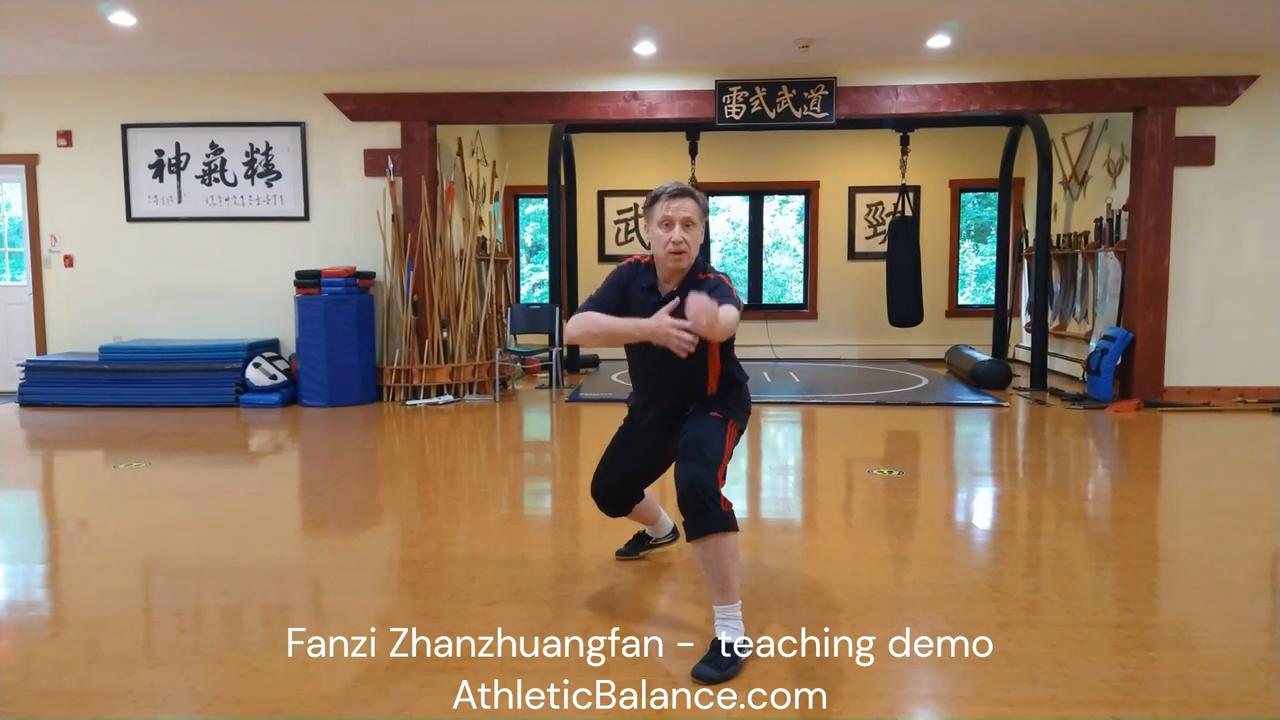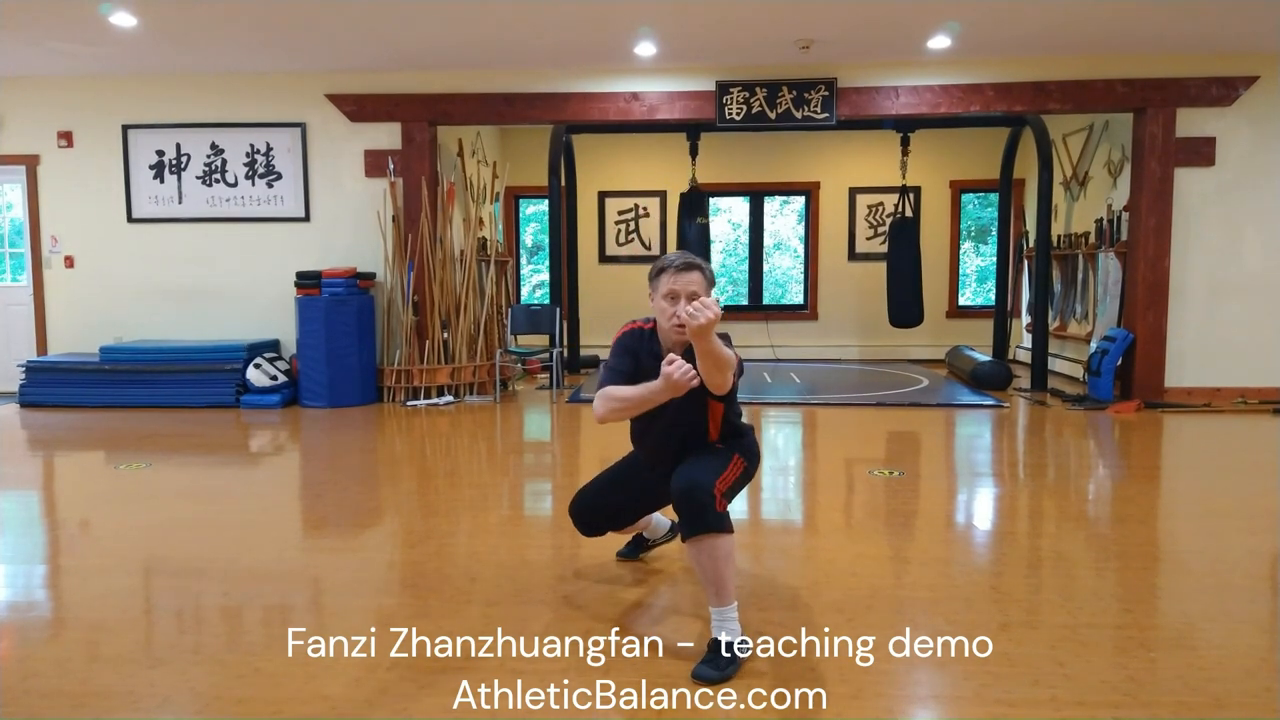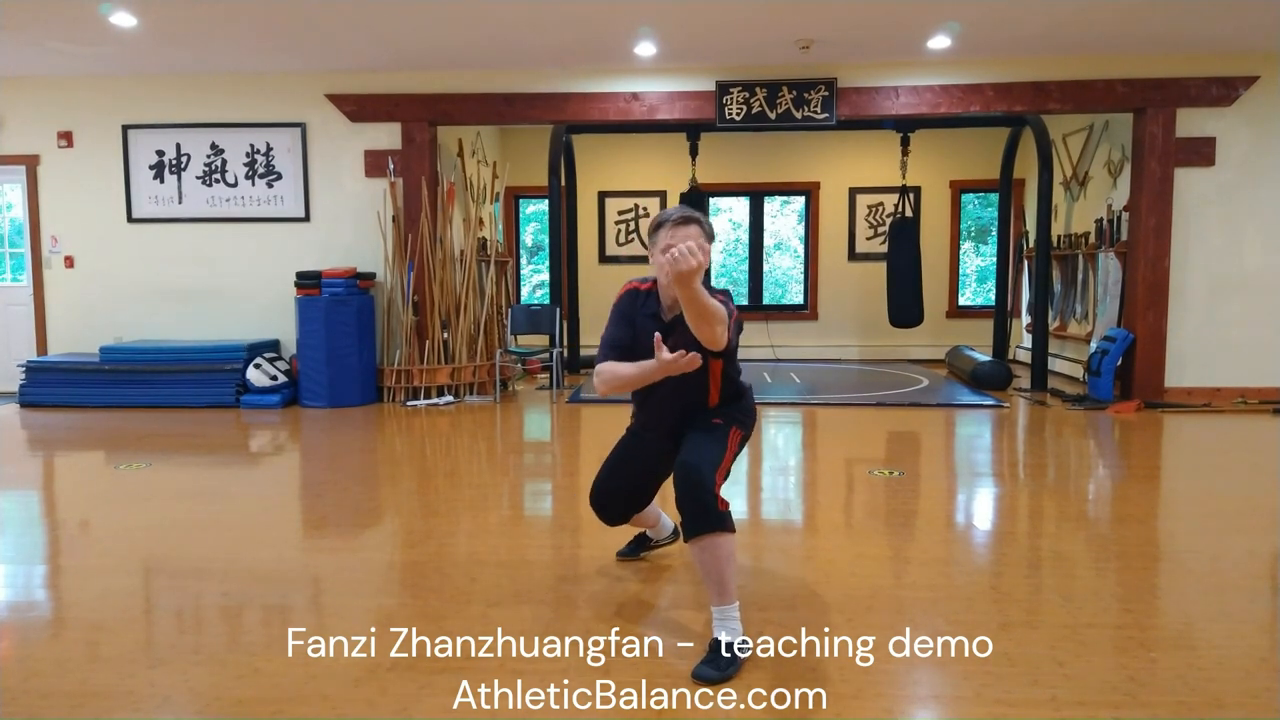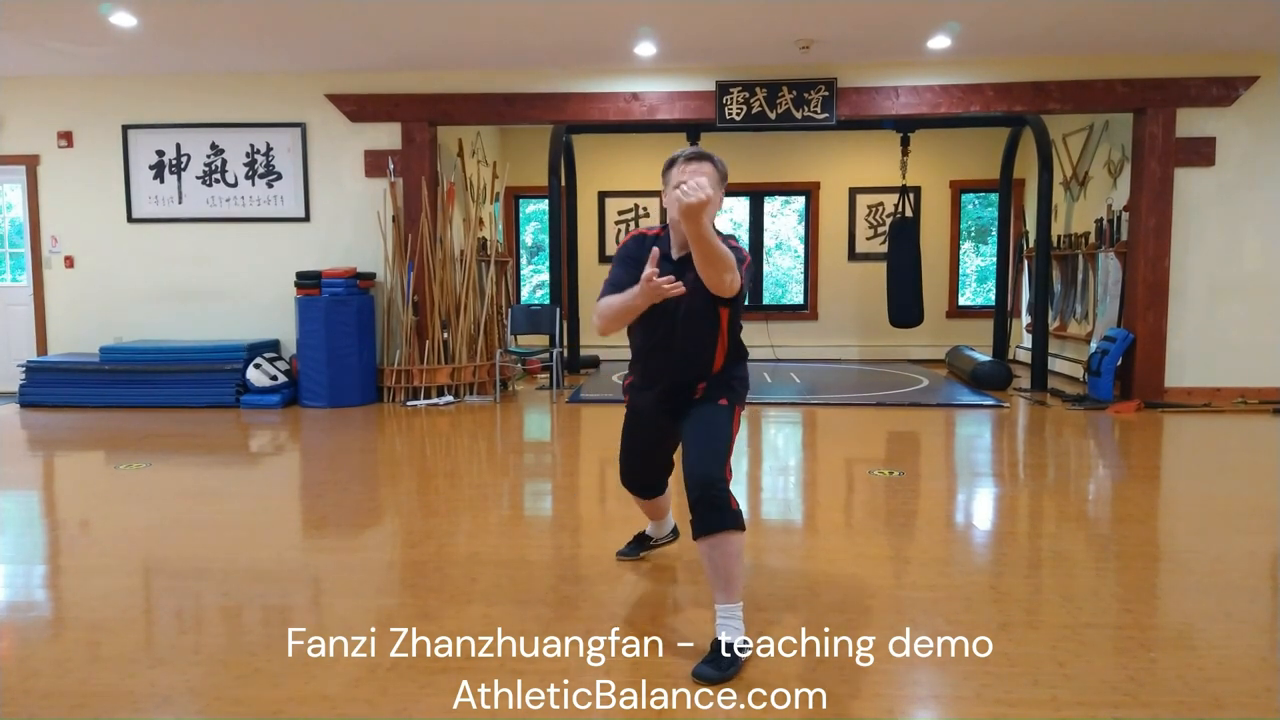
dt=0.7s
person 1, frame 1
left shoulder: (714, 286)
right shoulder: (630, 276)
left elbow: (727, 318)
right elbow: (575, 328)
left wrist: (712, 320)
right wrist: (648, 330)
left hip: (712, 406)
right hip: (651, 409)
left knee: (697, 486)
right knee: (609, 492)
left ankle: (731, 633)
right ankle: (659, 529)
person 1, frame 2
left shoulder: (717, 351)
right shoulder: (633, 339)
left elbow: (720, 378)
right elbow: (602, 408)
left wrist: (703, 337)
right wrist: (663, 388)
left hip: (721, 452)
right hip: (656, 457)
left knee: (694, 491)
right knee: (586, 514)
left ankle: (728, 634)
right ankle: (656, 528)
person 1, frame 3
left shoulder: (718, 305)
right shoulder: (632, 299)
left elbow: (713, 334)
right elbow: (603, 379)
left wrist: (688, 283)
right wrist: (658, 367)
left hip: (719, 415)
right hip: (656, 420)
left knee: (695, 483)
right knee: (607, 501)
left ankle: (729, 633)
right ankle: (661, 531)
person 1, frame 4
left shoulder: (729, 253)
right shoulder: (637, 247)
left elbow: (723, 281)
right elbow: (603, 321)
left wrist: (698, 223)
right wrist: (642, 292)
left hip: (713, 389)
right hip: (650, 388)
left knee: (708, 486)
right knee: (638, 477)
left ankle: (731, 634)
right ankle: (661, 530)
